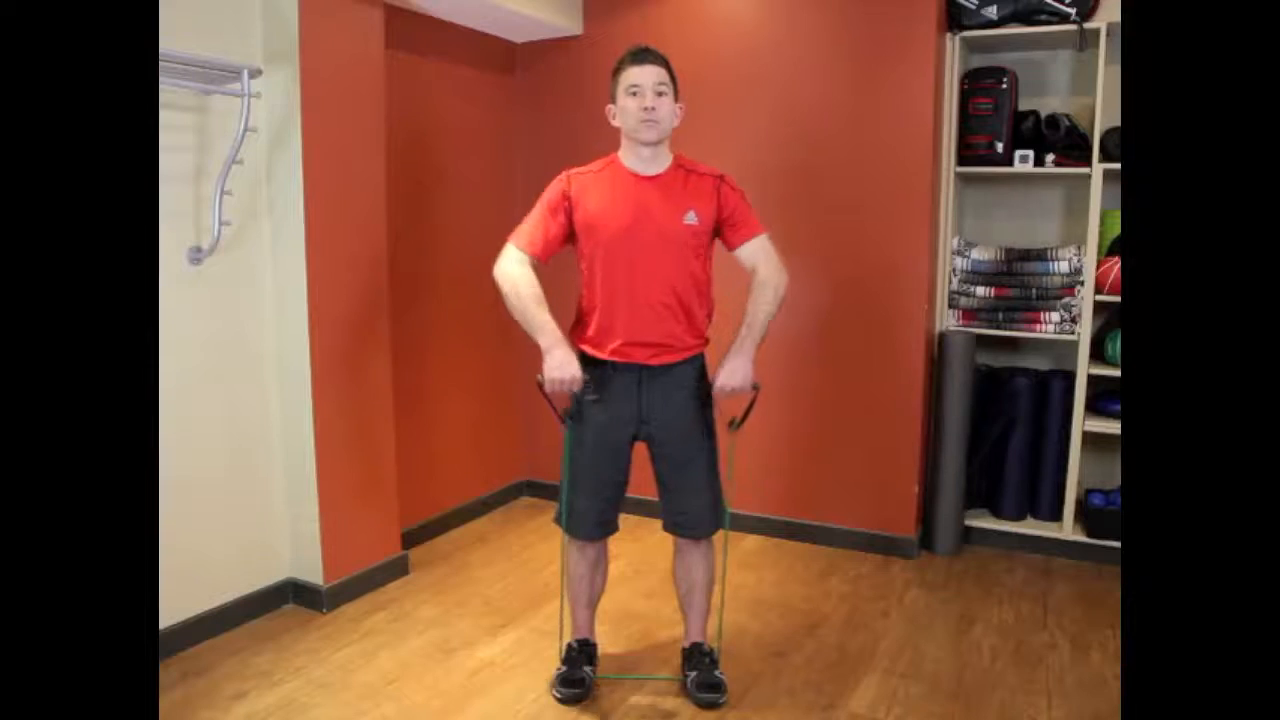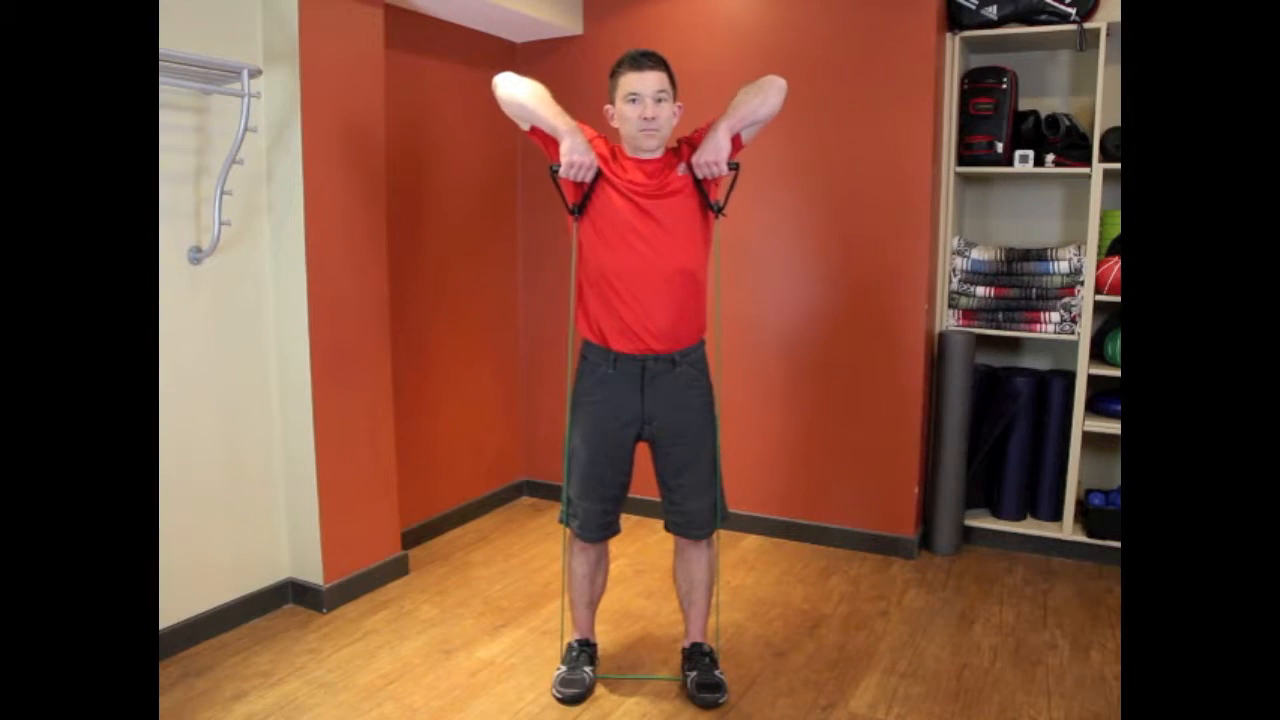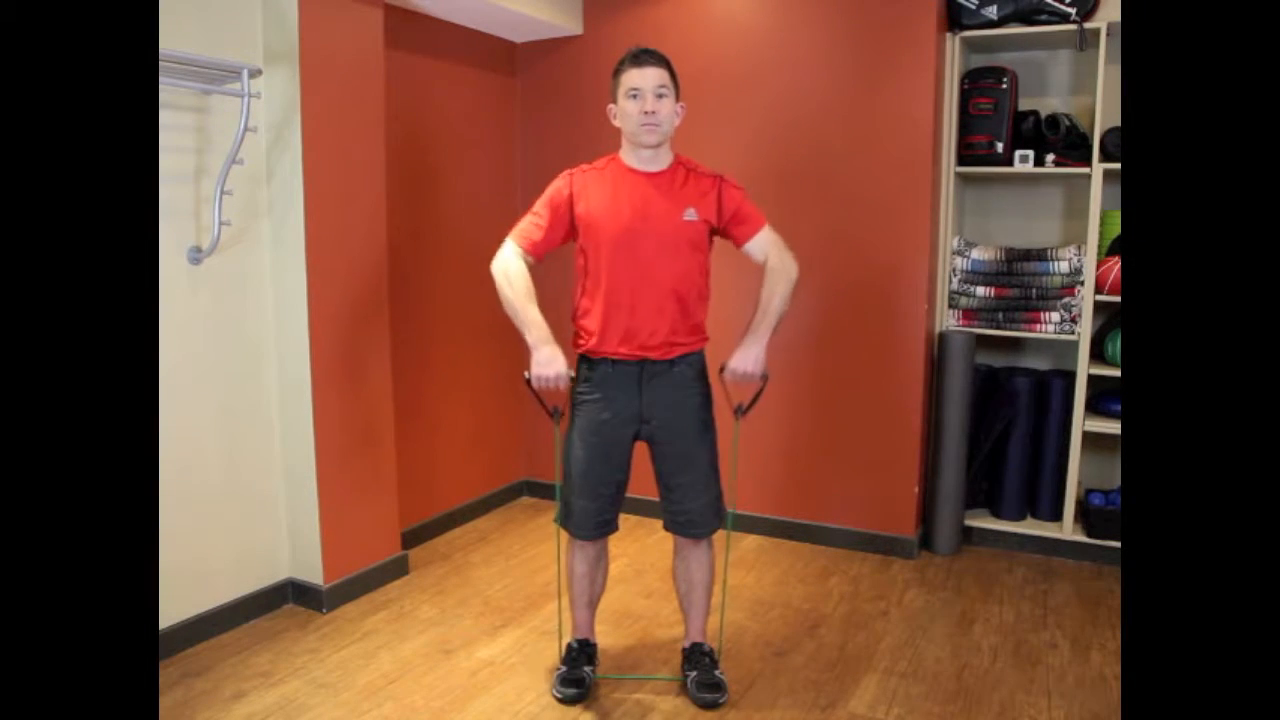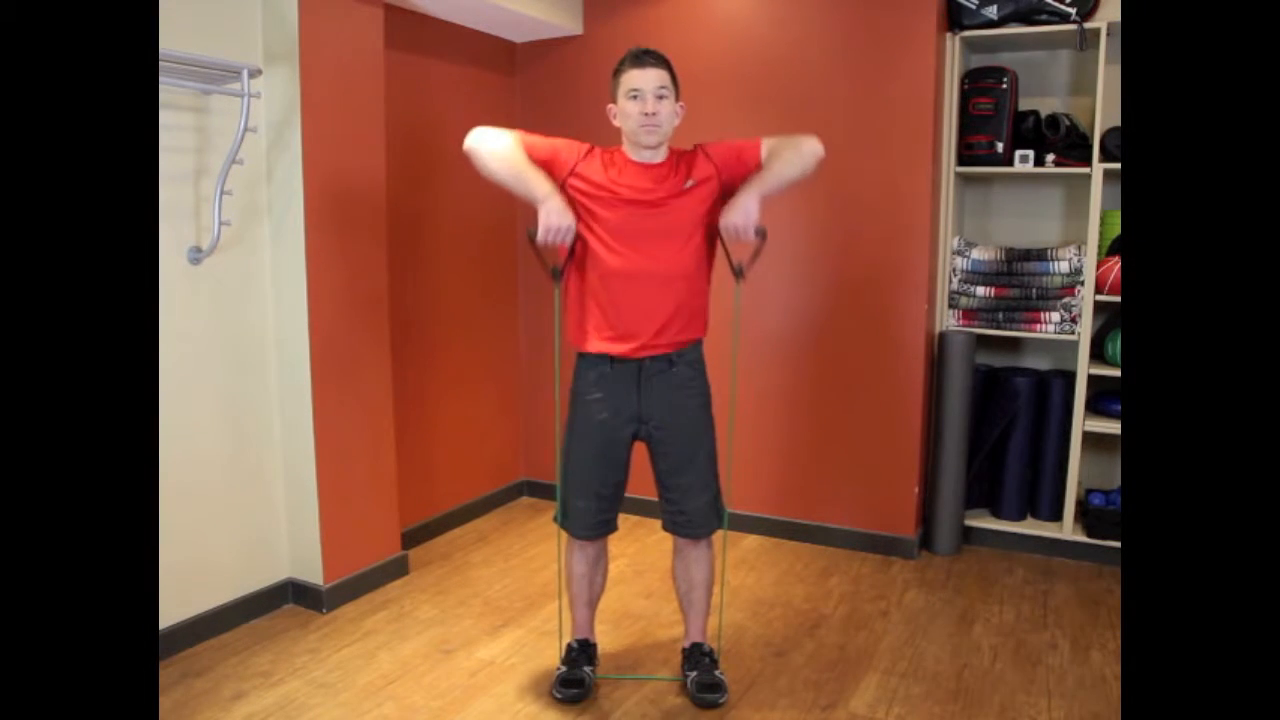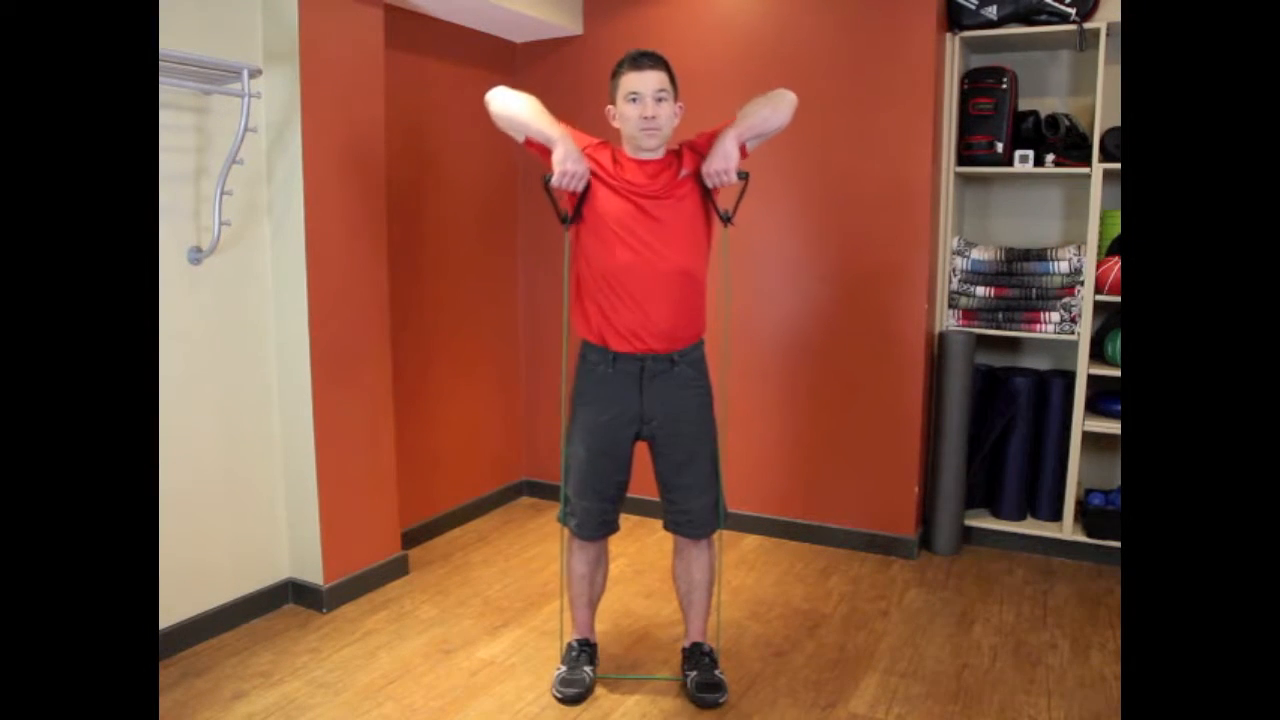
dt=1s
person 1, frame 1
left shoulder: (713, 191)
right shoulder: (575, 188)
left elbow: (770, 270)
right elbow: (510, 265)
left wrist: (743, 350)
right wrist: (553, 343)
left hip: (683, 380)
right hip: (599, 379)
left knee: (694, 524)
right knee: (586, 525)
left ankle: (697, 650)
right ankle: (581, 646)
person 1, frame 2
left shoulder: (699, 160)
right shoulder: (588, 161)
left elbow: (772, 89)
right elbow: (508, 86)
left wrist: (720, 133)
right wrist: (568, 135)
left hip: (682, 371)
right hip: (605, 371)
left knee: (696, 522)
right knee: (589, 522)
left ankle: (697, 649)
right ankle: (582, 646)
person 1, frame 3
left shoulder: (711, 190)
right shoulder: (577, 187)
left elbow: (780, 263)
right elbow: (509, 262)
left wrist: (755, 340)
right wrist: (543, 344)
left hip: (682, 377)
right hip: (600, 376)
left knee: (695, 523)
right knee: (585, 523)
left ankle: (696, 650)
right ankle: (581, 646)
person 1, frame 4
left shoulder: (709, 171)
right shoulder: (579, 168)
left elbow: (808, 149)
right elbow: (481, 143)
left wrist: (754, 194)
right wrist: (543, 195)
left hip: (679, 373)
right hip: (600, 374)
left knee: (694, 522)
right knee: (585, 523)
left ankle: (696, 650)
right ankle: (581, 646)
person 1, frame 5
left shoulder: (699, 162)
right shoulder: (588, 163)
left elbow: (782, 103)
right elbow: (502, 102)
left wrist: (730, 139)
right wrist: (559, 143)
left hip: (681, 371)
right hip: (603, 371)
left knee: (695, 522)
right knee: (588, 520)
left ankle: (697, 649)
right ankle: (582, 646)
